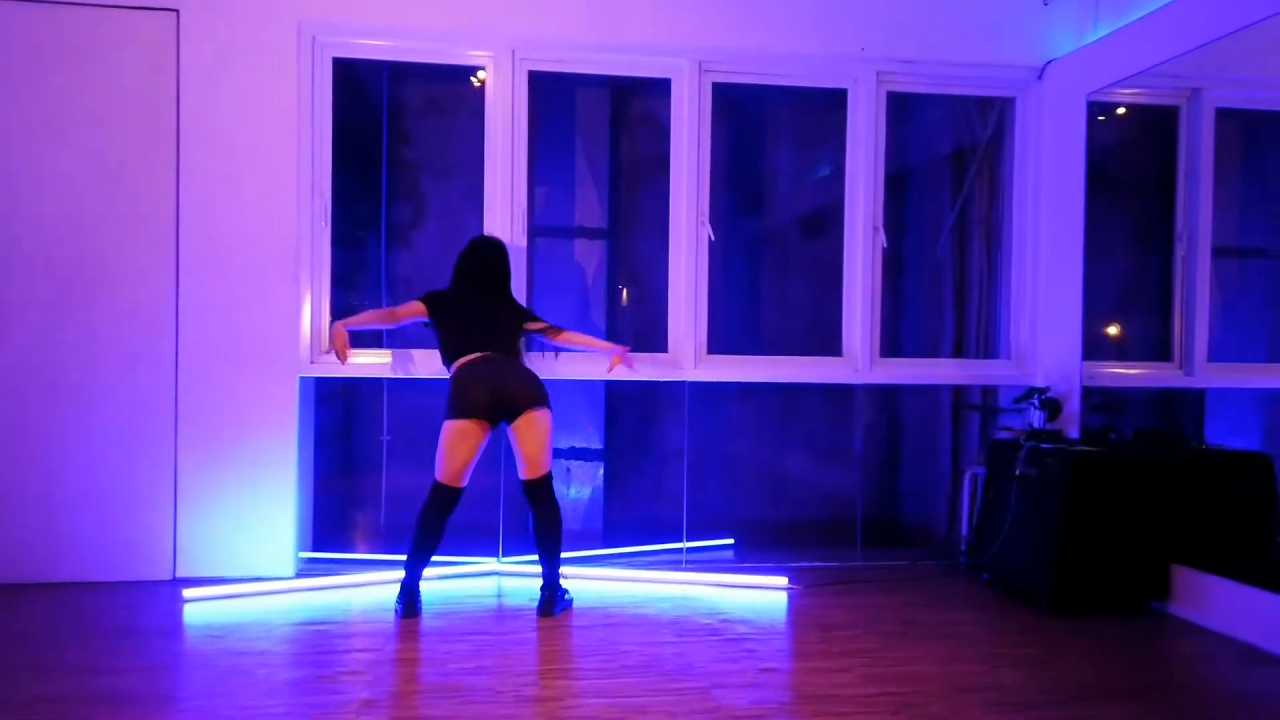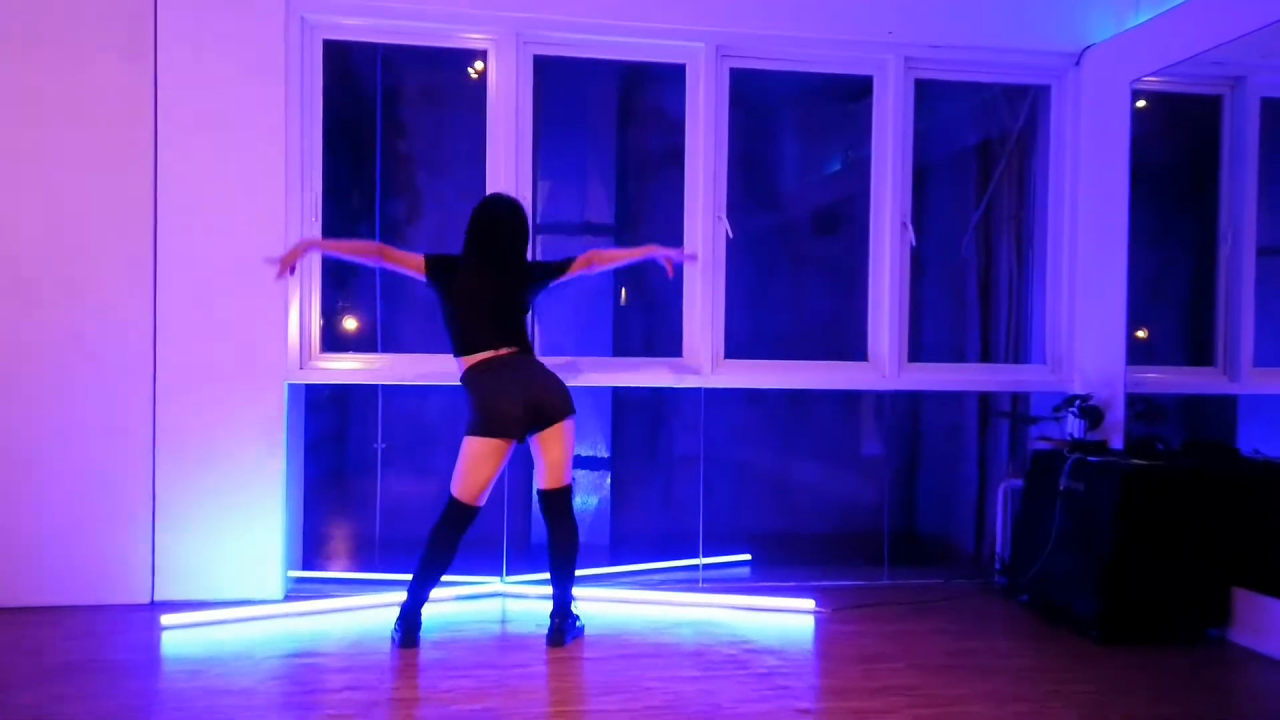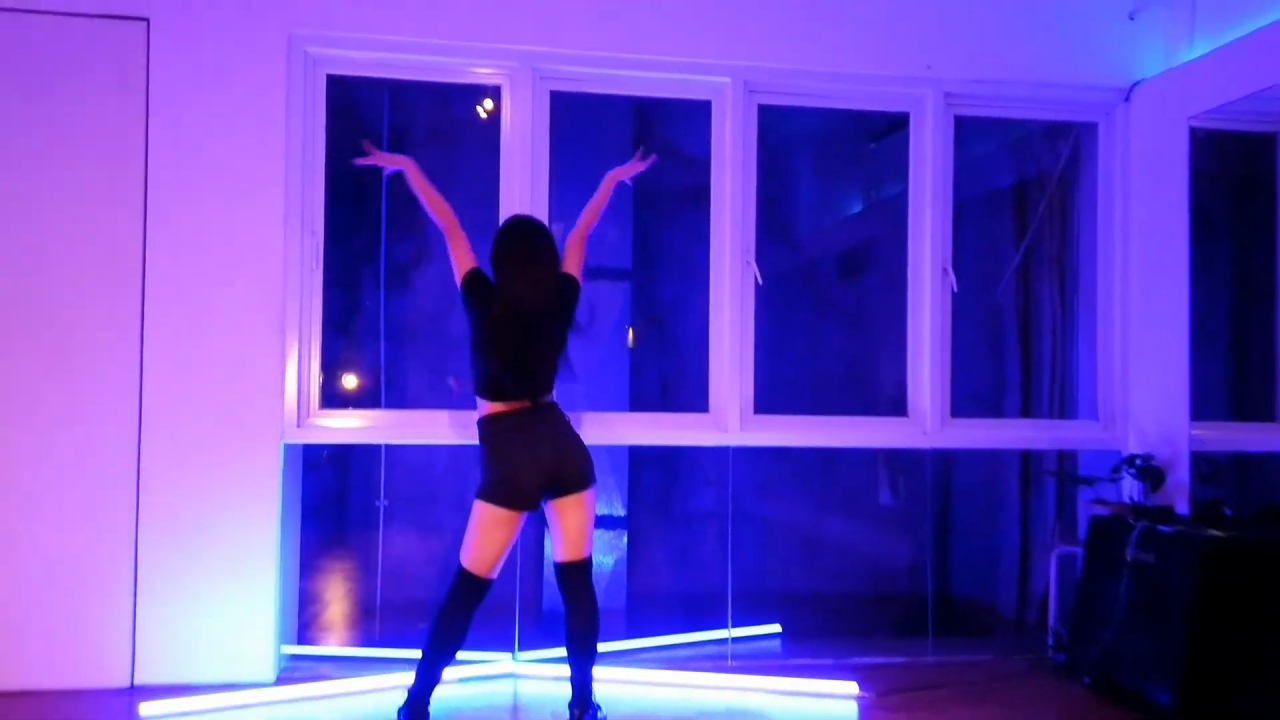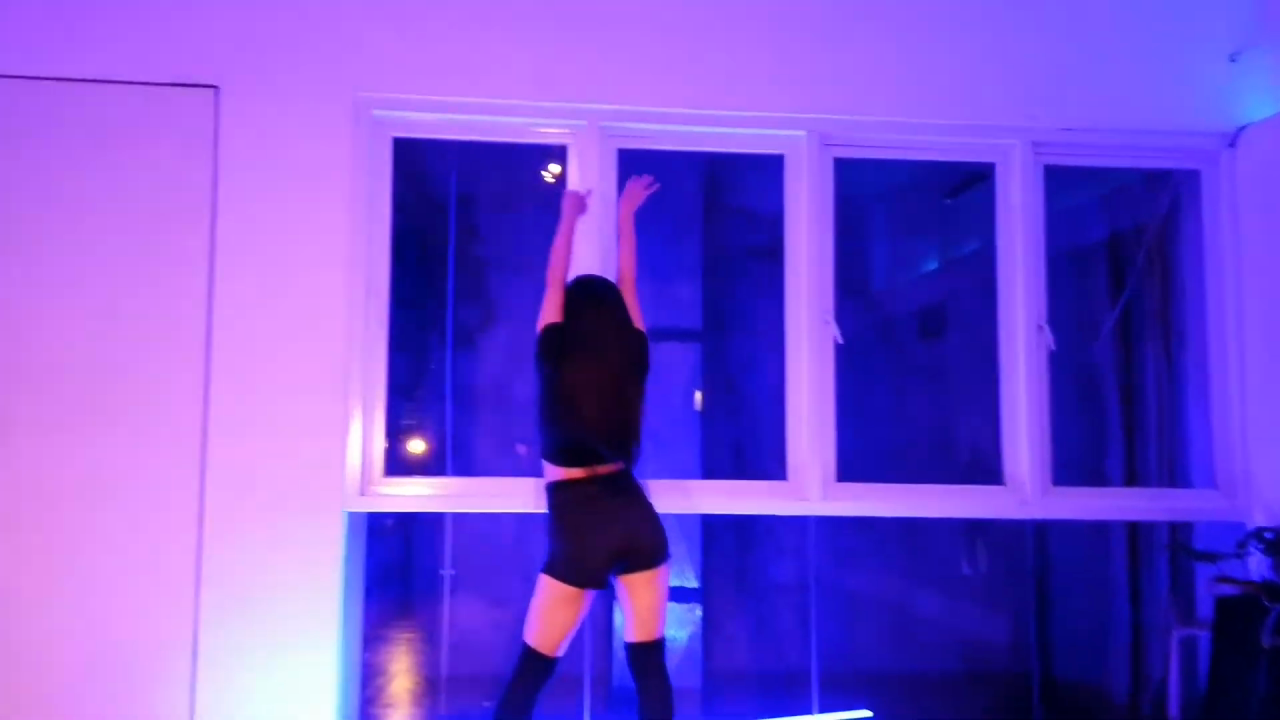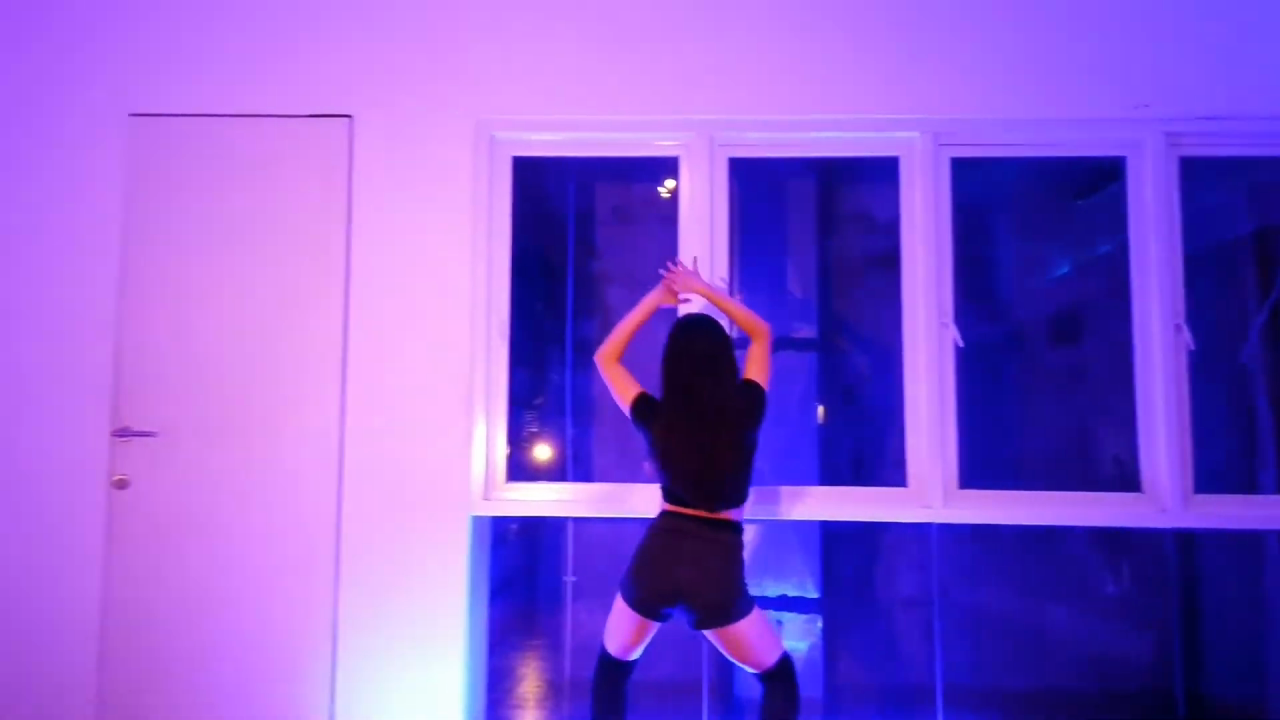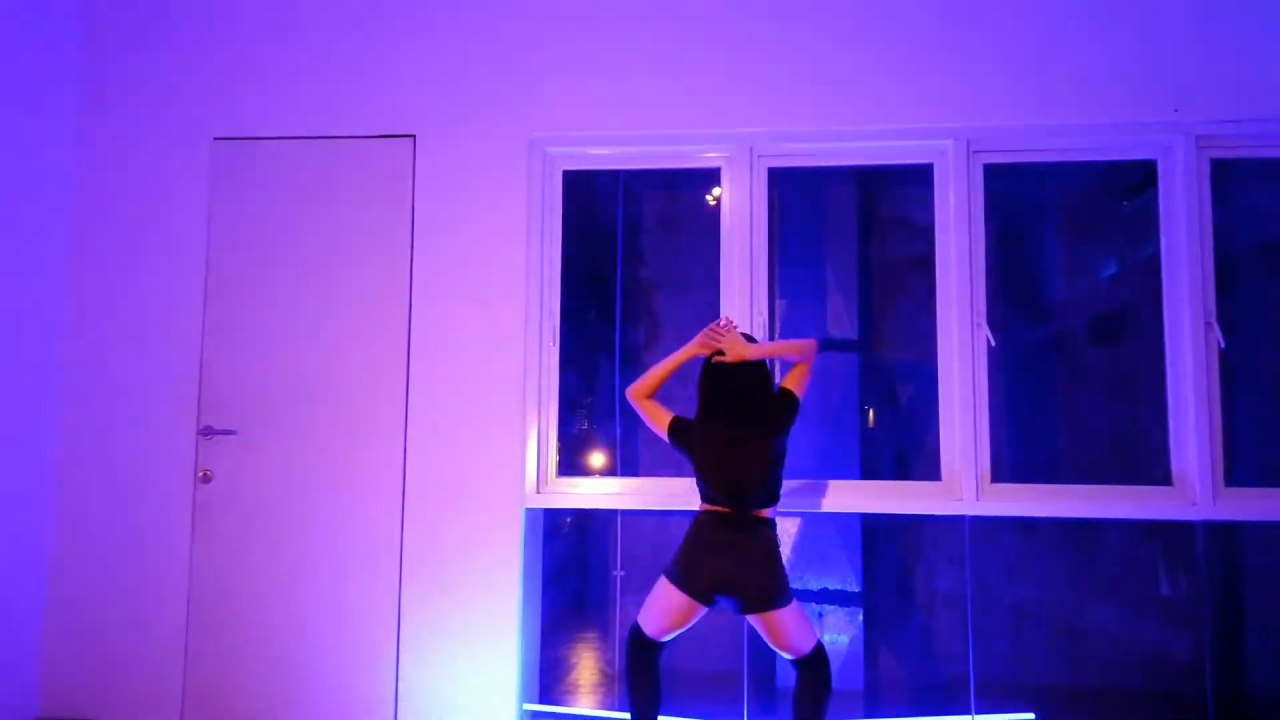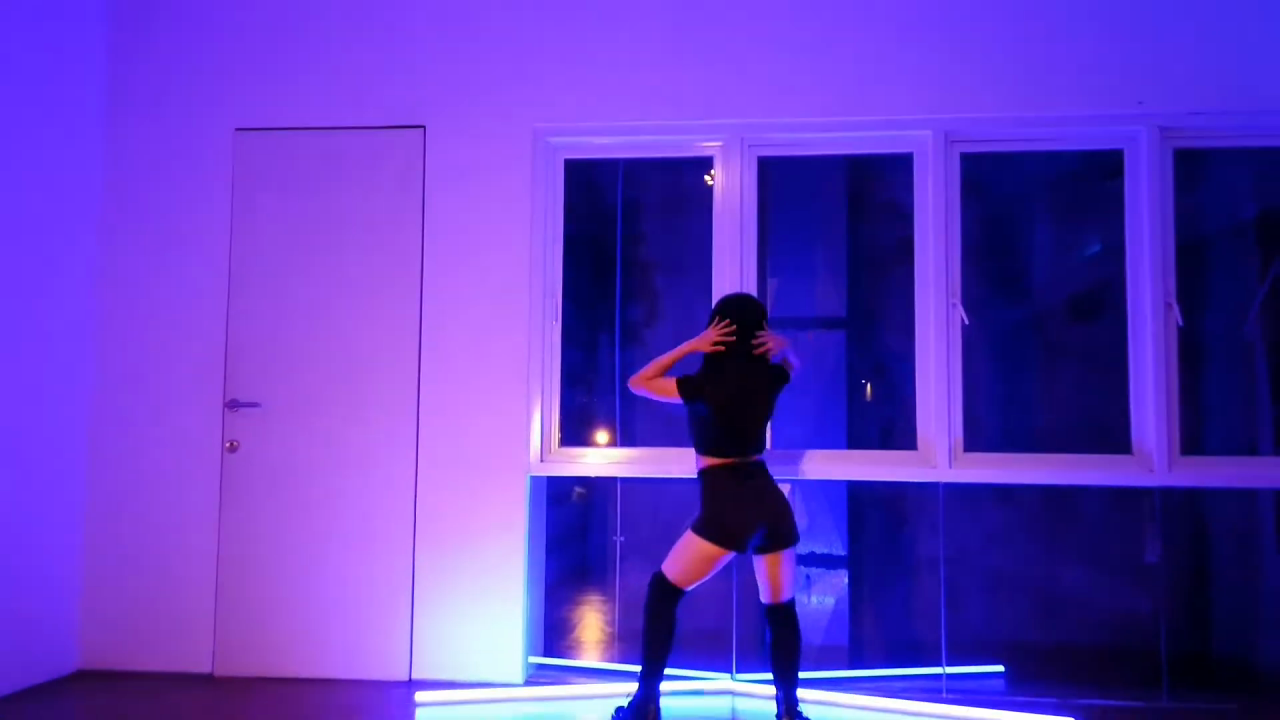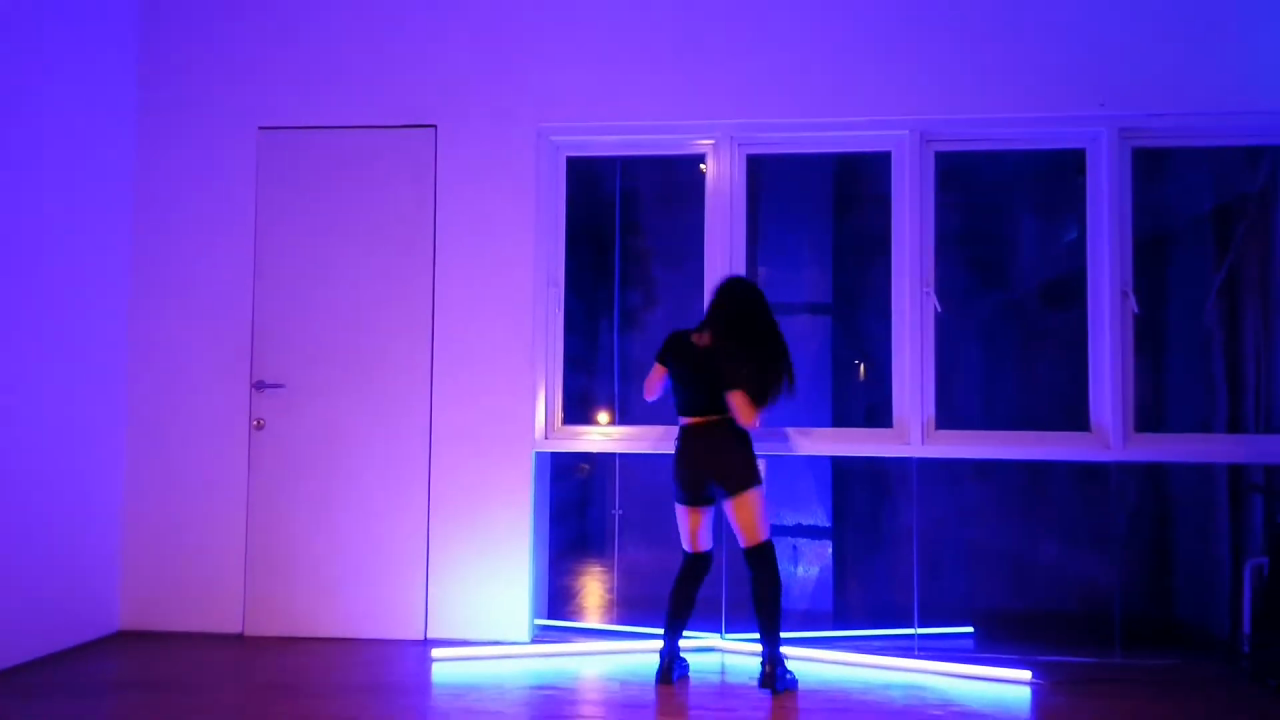
dt=0.4s
person 1, frame 1
left shoulder: (442, 302)
right shoulder: (509, 308)
left elbow: (392, 316)
right elbow: (557, 333)
right wrist: (608, 347)
left hip: (470, 389)
right hip: (522, 384)
left knee: (442, 498)
right knee: (540, 492)
left ankle: (409, 591)
right ankle: (551, 590)
person 1, frame 2
left shoulder: (450, 273)
right shoulder: (526, 275)
left elbow: (381, 252)
right elbow: (592, 260)
left wrist: (311, 246)
right wrist: (654, 250)
left hip: (493, 397)
right hip: (544, 388)
left knee: (457, 515)
right knee: (558, 505)
left ankle: (410, 618)
right ankle: (562, 617)
person 1, frame 3
left shoulder: (484, 303)
right shoulder: (561, 303)
left elbow: (450, 228)
right elbow: (579, 238)
left wrist: (405, 167)
right wrist: (613, 180)
left hip: (508, 456)
right hip: (561, 445)
left knee: (467, 589)
right knee: (576, 581)
person 1, frame 4
left shoulder: (555, 364)
right shoulder: (634, 362)
left elbow: (550, 284)
right elbow: (631, 288)
left hip: (577, 526)
right hip: (634, 517)
left knee: (535, 664)
right knee: (647, 658)
person 1, frame 5
left shoulder: (657, 420)
right shoulder: (745, 414)
left elbow: (605, 358)
right elbow: (762, 334)
left wrist: (654, 298)
right wrist: (704, 291)
left hip: (656, 560)
right hip: (718, 570)
left knee: (613, 667)
right knee: (780, 677)
person 1, frame 6
left shoulder: (694, 435)
right shoulder: (775, 422)
left elbow: (636, 394)
right elbow: (809, 350)
left wrist: (691, 350)
right wrist: (759, 352)
left hip: (701, 553)
right hip: (760, 558)
left knee: (641, 644)
right knee: (812, 662)
person 1, frame 7
left shoulder: (705, 383)
right shoulder: (768, 378)
left elbow: (638, 383)
right elbow: (791, 364)
left wrist: (689, 348)
right wrist: (780, 348)
left hip: (725, 507)
right hip: (771, 502)
left knee: (663, 592)
right knee: (780, 609)
person 1, frame 8
left shoulder: (679, 343)
right shoulder: (737, 363)
left elbow: (651, 393)
right elbow: (750, 421)
left hip: (690, 463)
right hip: (726, 459)
left knee: (696, 561)
right knee: (761, 557)
left ankle: (669, 655)
right ankle: (772, 664)
